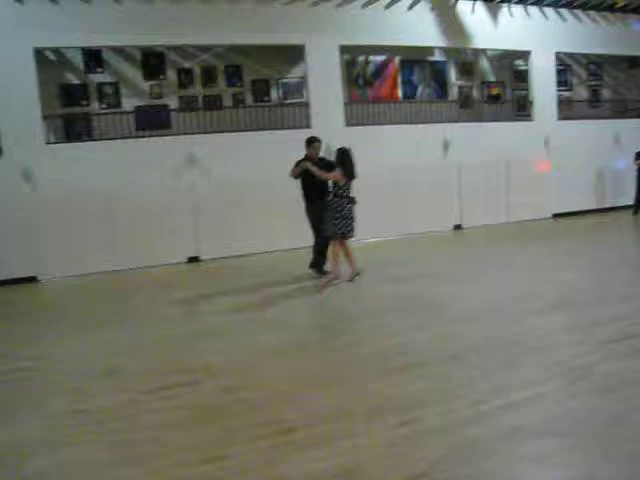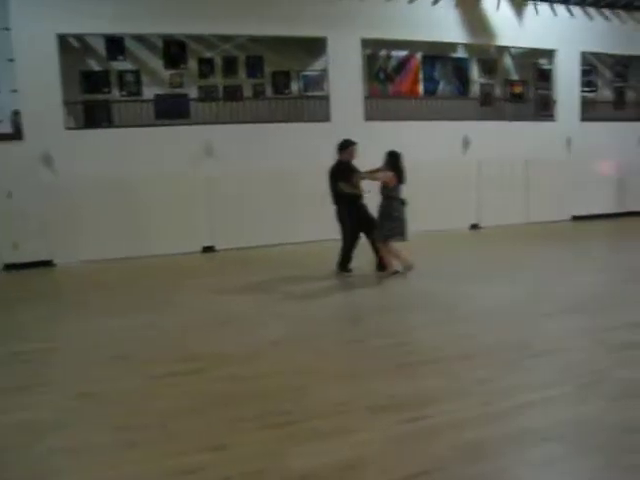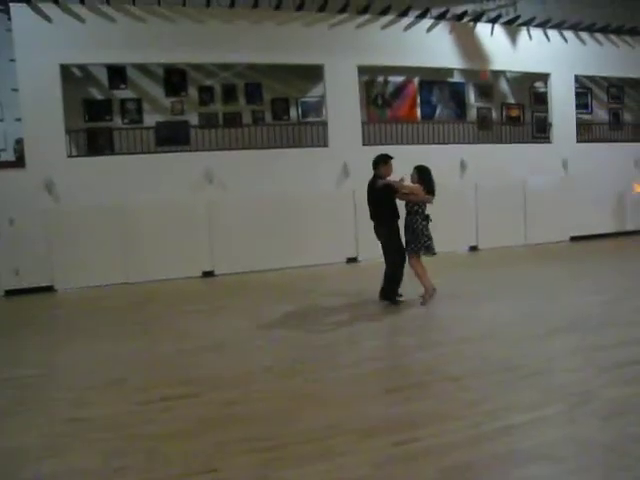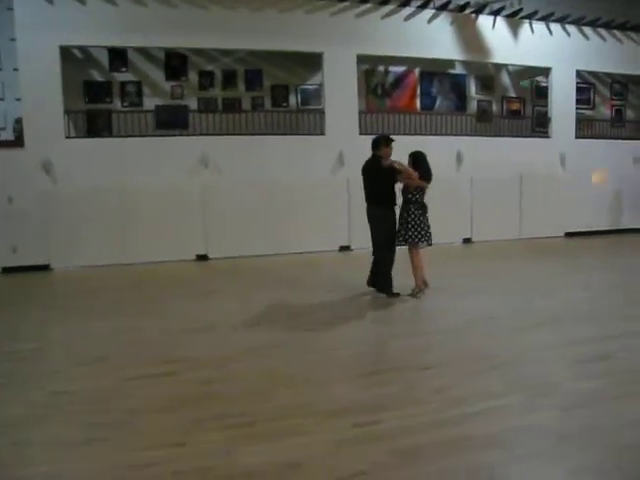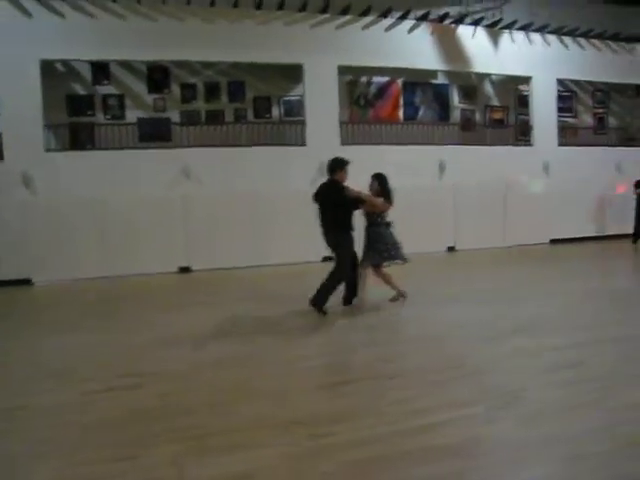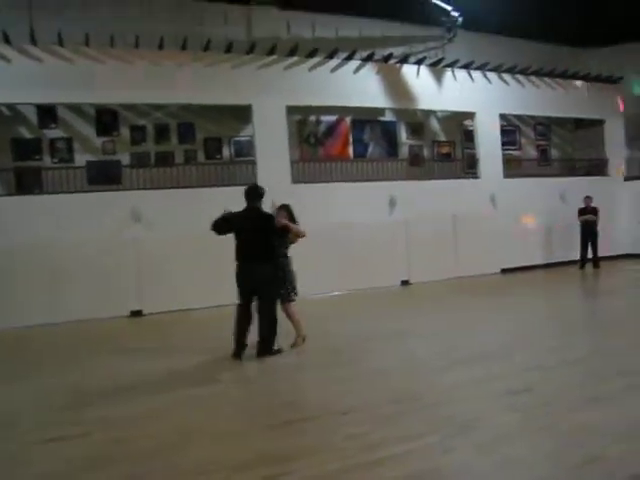
dt=0.7s
person 1, frame 1
left shoulder: (324, 162)
right shoulder: (302, 163)
right elbow: (293, 175)
right wrist: (302, 167)
left hip: (325, 202)
right hip: (313, 204)
left knee: (326, 234)
right knee: (321, 234)
left ankle: (316, 263)
right ankle: (318, 264)
person 1, frame 2
left shoulder: (350, 167)
right shoulder: (337, 170)
left elbow: (362, 176)
right elbow: (343, 188)
right wrist: (356, 190)
left hip: (357, 205)
right hip: (345, 209)
left knee: (375, 231)
right knee: (350, 238)
left ankle: (382, 264)
right ankle: (343, 265)
person 1, frame 3
left shoulder: (379, 182)
right shoulder: (379, 183)
left hip: (386, 225)
right hip: (385, 226)
left knee: (393, 259)
right knee: (396, 259)
left ankle: (389, 291)
right ankle: (388, 293)
person 1, frame 4
left shoulder: (369, 165)
right shoulder: (382, 165)
right elbow: (405, 177)
right wrist: (412, 176)
left hip: (374, 210)
right hip: (383, 211)
left knee: (379, 247)
right knee: (386, 248)
left ankle: (375, 280)
right ankle: (384, 286)
person 1, frame 5
left shoulder: (322, 189)
right shoulder: (342, 191)
right elbow: (366, 203)
right wrist: (377, 202)
left hip: (329, 233)
right hip: (341, 235)
left knee: (352, 263)
right knee: (341, 270)
left ankle: (350, 297)
right ankle: (318, 300)
person 1, frame 6
left shoulder: (236, 218)
right shoulder: (268, 219)
left elbow: (216, 227)
right elbow: (290, 231)
left wrist: (225, 216)
left hip: (244, 268)
right hip: (266, 268)
left knee: (244, 308)
right knee: (267, 308)
left ankle: (239, 347)
right ankle: (265, 347)
person 2, frame 1
left shoulder: (339, 173)
right shoulder: (347, 172)
left elbow: (324, 176)
left wrist: (309, 166)
left hip: (339, 207)
right hip: (345, 207)
left knee: (334, 239)
right knee: (342, 240)
left ankle: (335, 271)
right ankle: (354, 268)
person 2, frame 2
left shoulder: (390, 175)
right shoulder: (390, 175)
left elbow: (374, 177)
left hip: (391, 210)
right hip: (389, 209)
left knee: (383, 241)
right knee: (382, 240)
left ankle: (406, 262)
person 2, frame 3
left shoulder: (418, 188)
right shoulder: (417, 190)
left elbow: (402, 186)
right elbow: (402, 195)
left wrist: (387, 181)
left hip: (417, 225)
right hip: (416, 225)
left knee: (413, 259)
right knee: (416, 259)
left ankle: (428, 288)
right ankle: (429, 286)
person 2, frame 4
left shoulder: (415, 176)
right shoulder: (423, 178)
left hip: (412, 214)
right hip: (417, 214)
left knee: (414, 251)
right knee: (415, 250)
left ankle: (419, 284)
right ankle: (422, 281)
person 2, frame 5
left shoulder: (383, 201)
left elbow: (376, 206)
left hip: (380, 235)
right hip: (373, 235)
left knee: (364, 266)
right knee: (377, 269)
right ankle: (400, 291)
person 2, frame 6
left shoulder: (289, 232)
left elbow: (301, 234)
left wrist: (286, 224)
left hip: (283, 268)
left knee: (286, 305)
left ankle: (300, 334)
